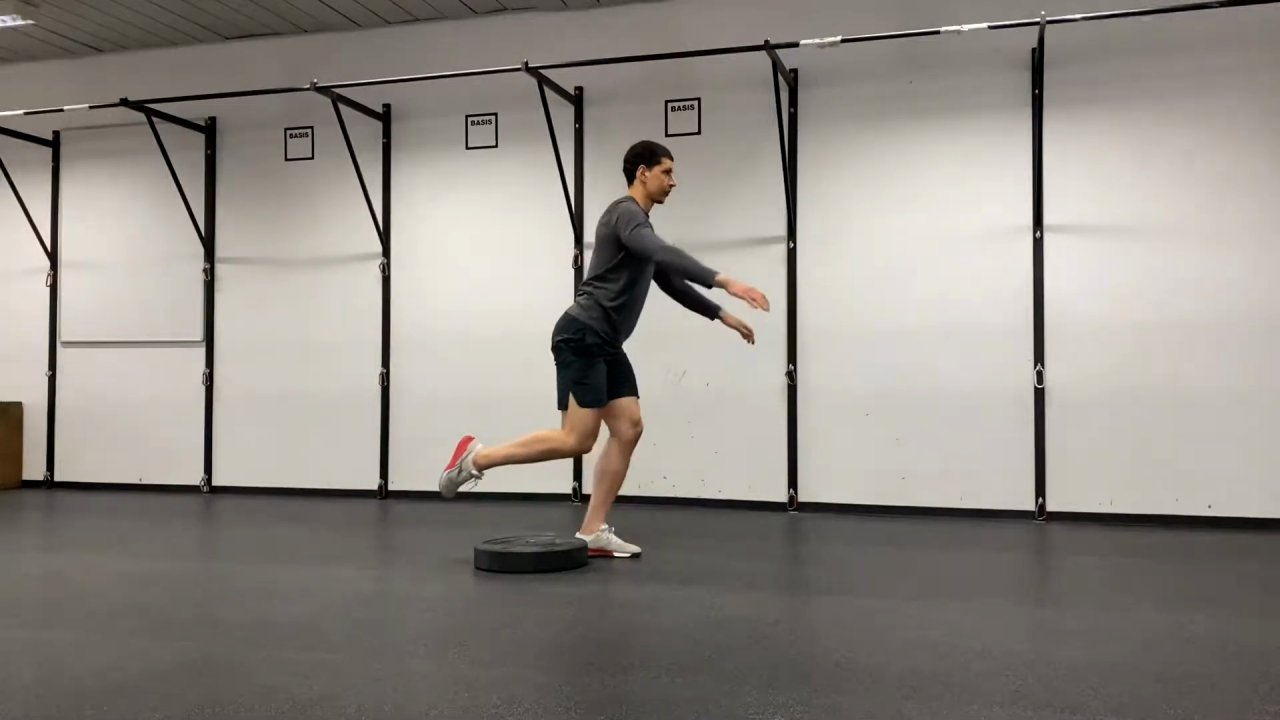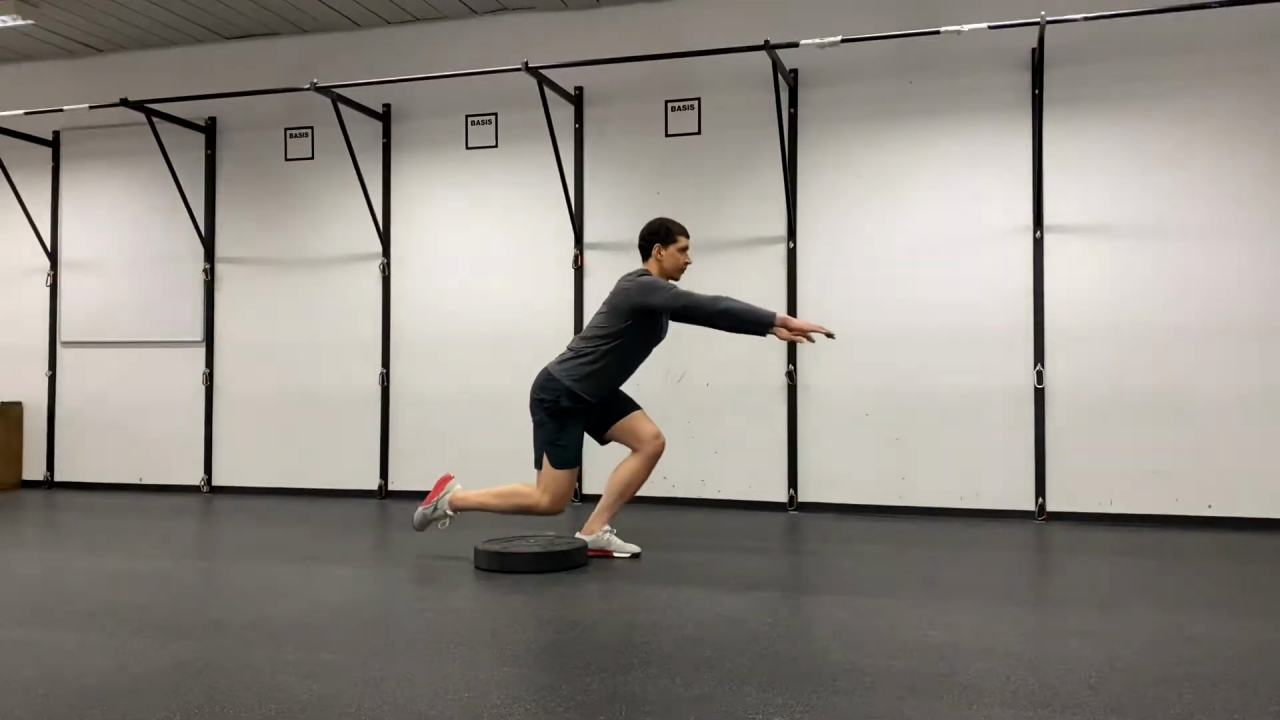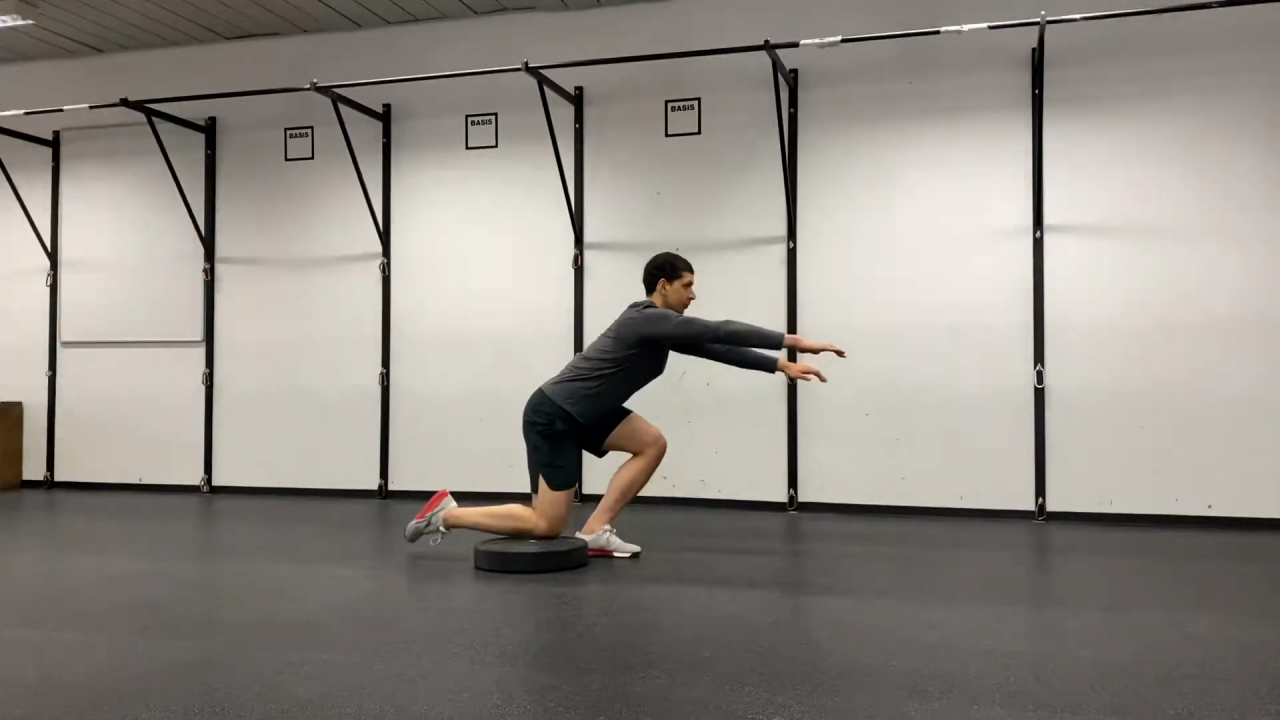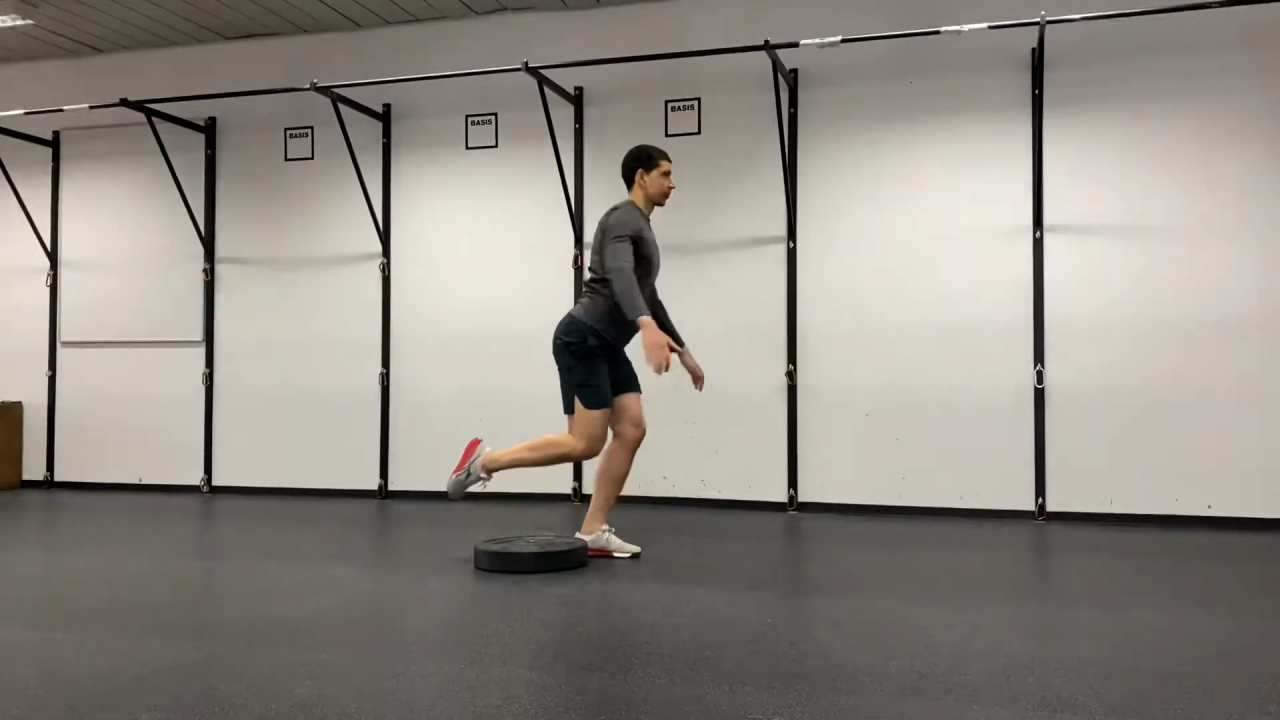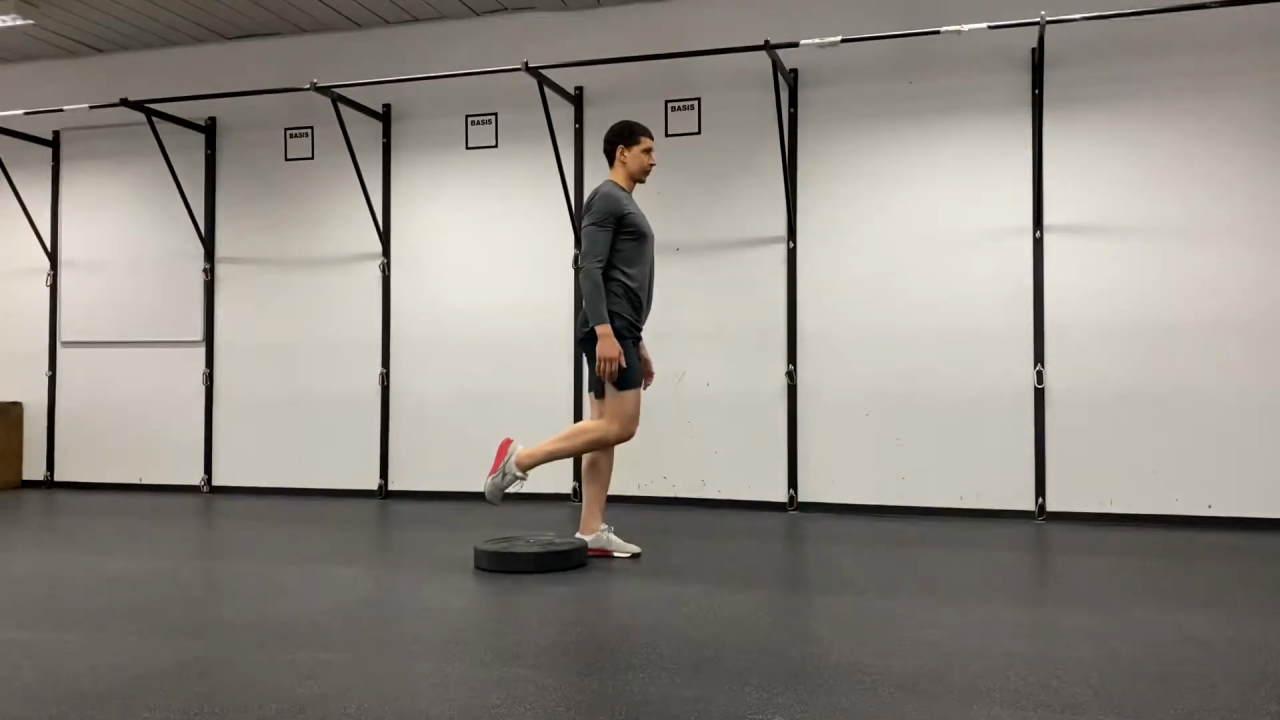
dt=1s
person 1, frame 1
left shoulder: (637, 223)
right shoulder: (625, 213)
left elbow: (669, 279)
right elbow: (664, 254)
left wrist: (721, 314)
right wrist: (724, 281)
left hip: (605, 342)
right hip: (582, 337)
left knee: (628, 430)
right knee: (576, 440)
left ankle: (592, 532)
right ankle: (476, 458)
person 1, frame 2
left shoulder: (657, 296)
right shoulder: (641, 288)
left elbow: (705, 315)
right elbow: (710, 308)
left wrist: (771, 329)
right wrist: (781, 318)
left hip: (589, 392)
right hip: (560, 393)
left knee: (650, 441)
right knee: (550, 500)
left ankle: (594, 533)
right ankle: (451, 498)
person 1, frame 3
left shoulder: (658, 326)
right shoulder: (648, 320)
left elbow: (714, 348)
right elbow: (718, 332)
left wrist: (780, 365)
right wrist: (792, 340)
left hip: (579, 411)
right hip: (553, 416)
left knee: (652, 444)
right knee: (547, 525)
left ankle: (595, 532)
right ankle: (445, 514)
person 1, frame 4
left shoulder: (640, 228)
right shoulder: (622, 220)
left elbow: (648, 297)
right elbow: (620, 275)
left wrist: (683, 350)
right wrist: (647, 326)
left hip: (606, 345)
right hip: (583, 339)
left knee: (632, 430)
right knee: (585, 443)
left ankle: (593, 533)
right ankle: (486, 461)
person 1, frame 5
left shoulder: (625, 205)
right shoulder: (607, 199)
right elbow: (591, 270)
left wrist: (638, 345)
right wrist: (605, 332)
left hip: (620, 329)
right hip: (607, 329)
left knee: (607, 429)
right knee: (618, 426)
left ankle: (591, 532)
right ankle: (519, 459)
